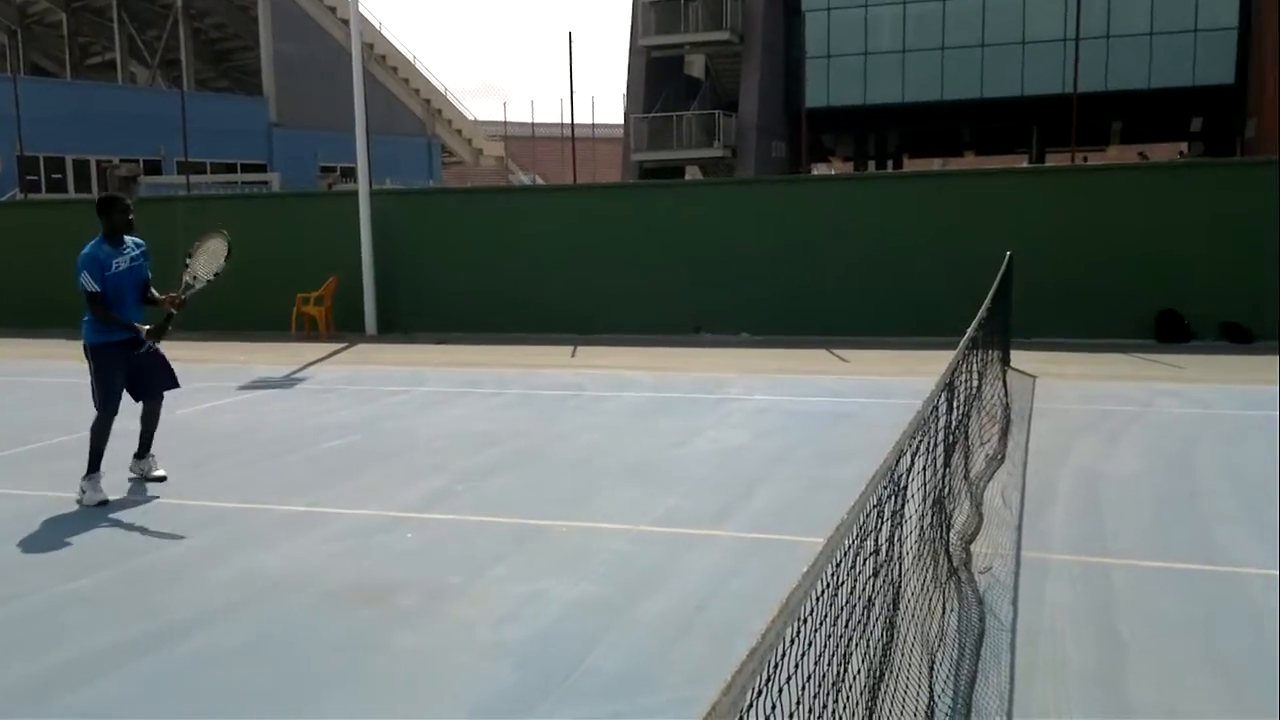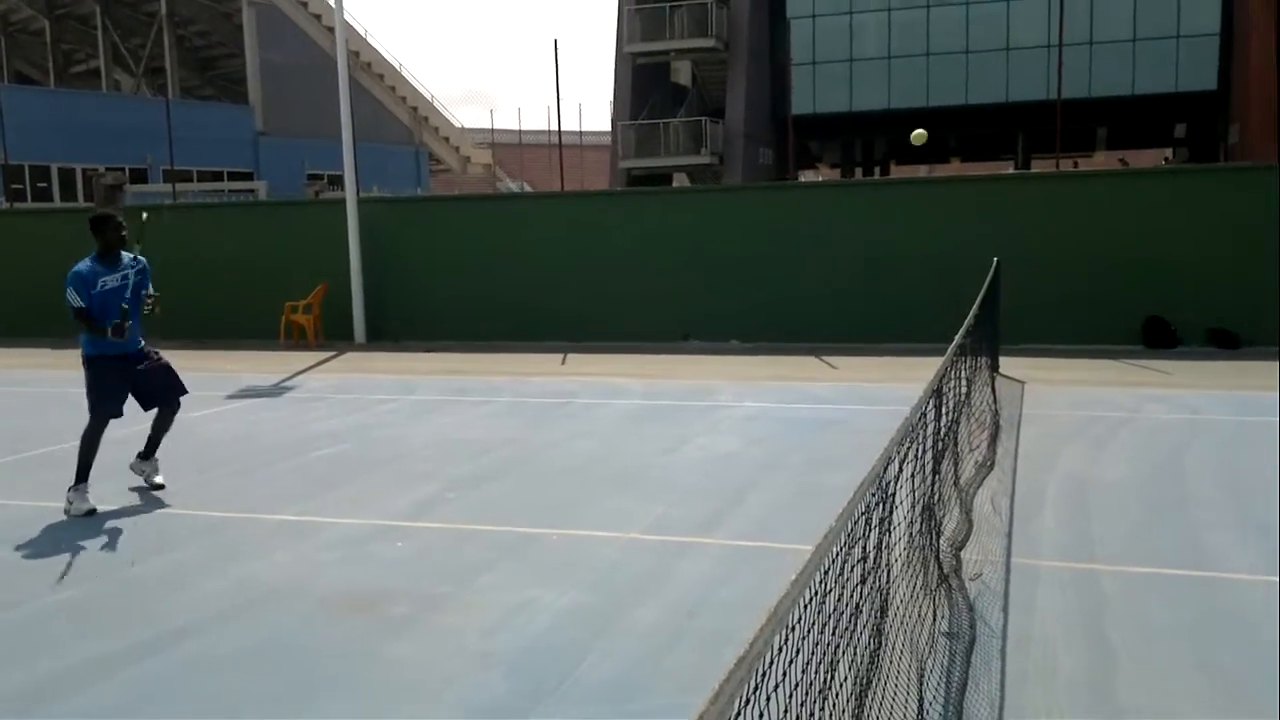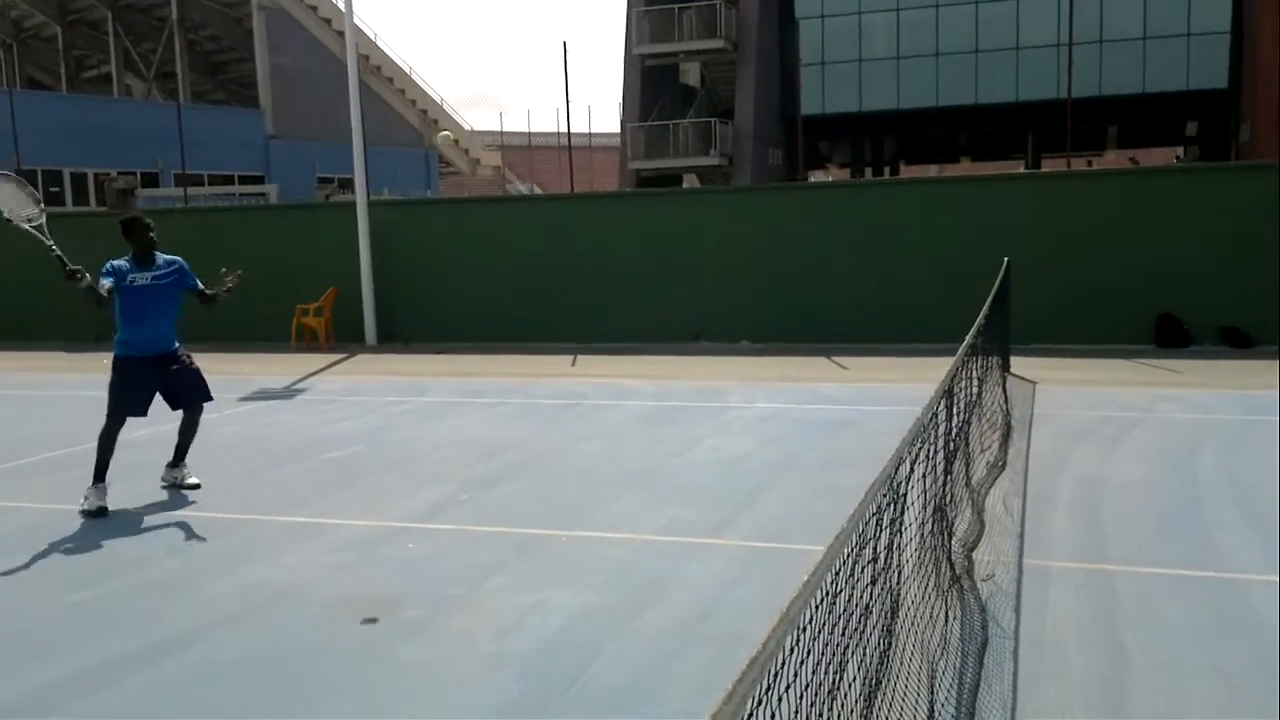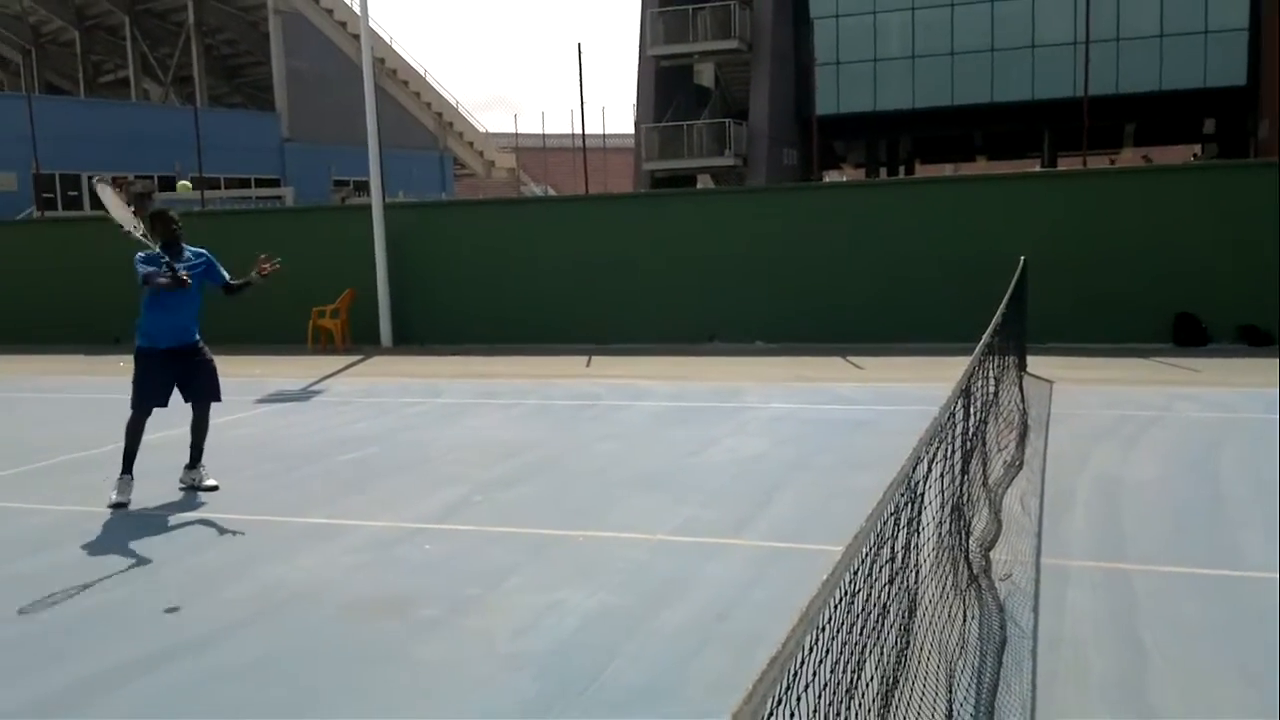
dt=0.2s
person 1, frame 1
left shoulder: (139, 248)
right shoulder: (91, 257)
left elbow: (144, 292)
right elbow: (96, 310)
left wrist: (162, 300)
right wrist: (139, 328)
left hip: (136, 338)
right hip: (103, 342)
left knee: (155, 394)
right knee: (108, 409)
left ankle: (142, 458)
right ankle: (90, 477)
person 1, frame 2
left shoulder: (138, 264)
right shoulder: (81, 274)
left elbow: (146, 301)
right elbow: (82, 321)
left wrist: (147, 307)
right wrist: (107, 331)
left hip: (137, 349)
right hip: (101, 355)
left knee: (171, 400)
right knee: (100, 418)
left ankle: (146, 459)
right ankle: (78, 488)
person 1, frame 3
left shoulder: (176, 266)
right shoulder: (116, 269)
left elbow: (203, 297)
right elbow: (102, 297)
left wrist: (219, 292)
right wrist: (87, 285)
left hip: (169, 352)
right hip: (131, 356)
left knee: (195, 405)
right knee: (116, 418)
left ankle: (175, 468)
right ankle: (97, 486)
person 1, frame 4
left shoulder: (200, 257)
right shoulder: (147, 259)
left elbow: (229, 288)
right elbow: (151, 282)
left wrist: (253, 277)
right wrist: (171, 282)
left hip: (189, 344)
right hip: (152, 348)
left knee: (202, 404)
right knee: (141, 410)
left ankle: (193, 469)
right ankle: (125, 477)
